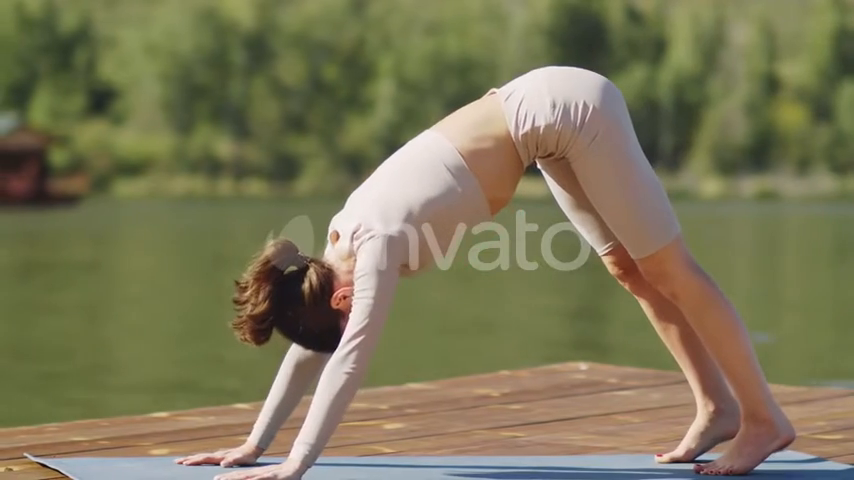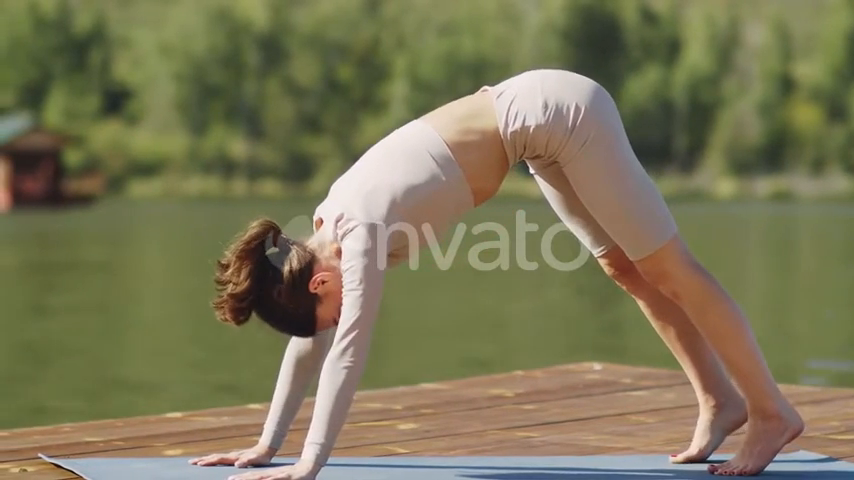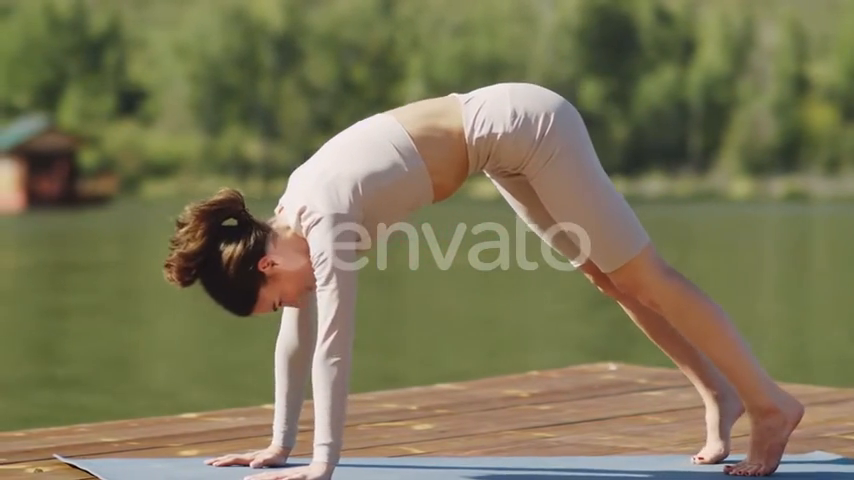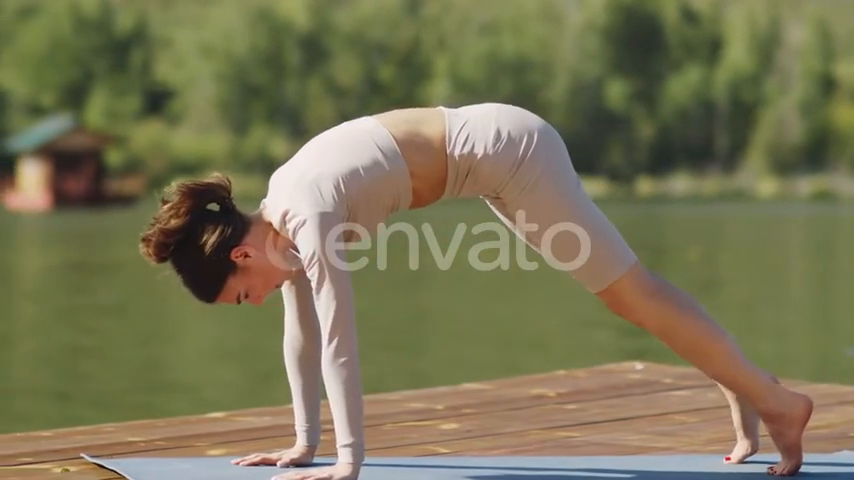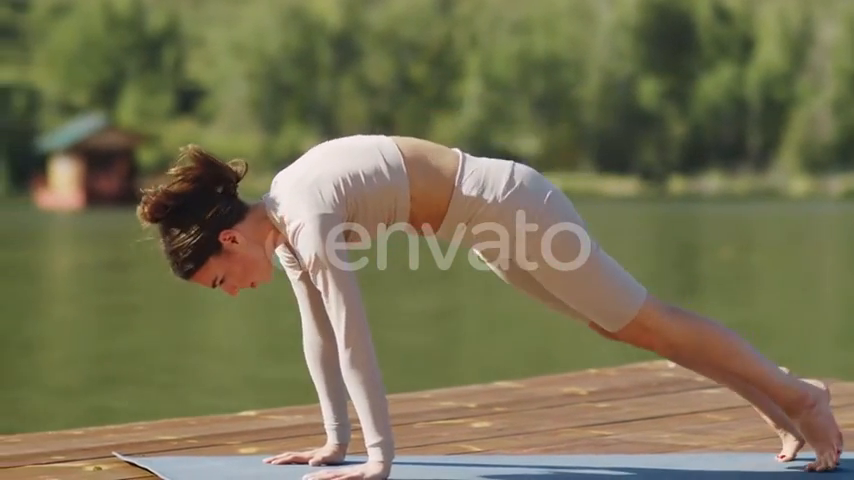
dt=1s
person 1, frame 1
left shoulder: (375, 240)
right shoulder: (343, 236)
left elbow: (350, 357)
right elbow: (309, 351)
left hip: (572, 109)
right hip: (547, 114)
left knee: (668, 269)
right knee: (631, 270)
left ankle: (763, 416)
right ankle: (717, 407)
person 1, frame 2
left shoulder: (359, 228)
right shoulder: (325, 226)
left elbow: (347, 349)
right elbow: (309, 343)
left hip: (559, 113)
right hip: (538, 116)
left knee: (667, 268)
right knee: (627, 269)
left ankle: (771, 410)
right ankle: (719, 399)
person 1, frame 3
left shoulder: (322, 218)
right shoulder: (289, 216)
left elbow: (332, 343)
right elbow: (295, 336)
left hip: (525, 125)
right hip: (506, 132)
left knee: (643, 276)
right knee: (609, 276)
left ankle: (770, 403)
right ankle: (719, 392)
person 1, frame 4
left shoulder: (307, 216)
right shoulder: (275, 214)
left elbow: (337, 339)
right elbow: (300, 332)
left hip: (506, 148)
right hip: (492, 153)
left knee: (629, 293)
right knee: (619, 284)
left ankle: (777, 401)
right ankle: (740, 385)
person 1, frame 5
left shoulder: (307, 215)
right shoulder: (280, 214)
left elbow: (352, 339)
right elbow: (317, 332)
left hip: (505, 204)
right hip: (486, 215)
left knee: (648, 323)
right knee: (625, 322)
left ankle: (797, 395)
right ankle: (777, 400)
